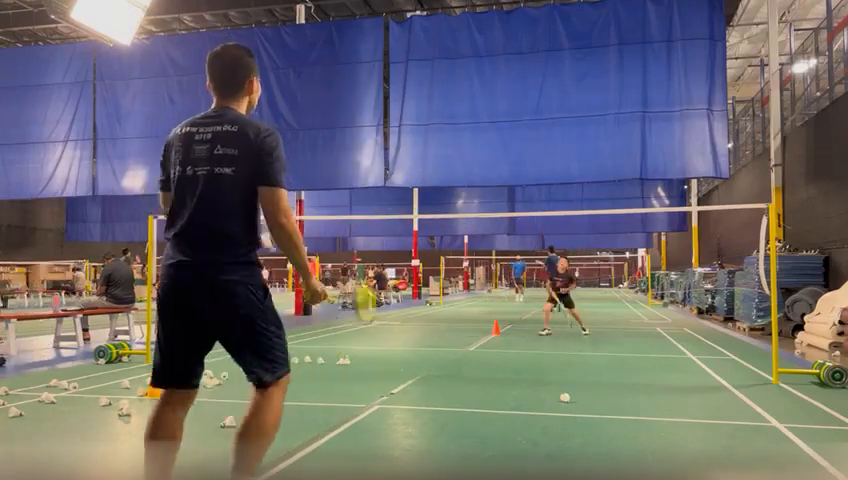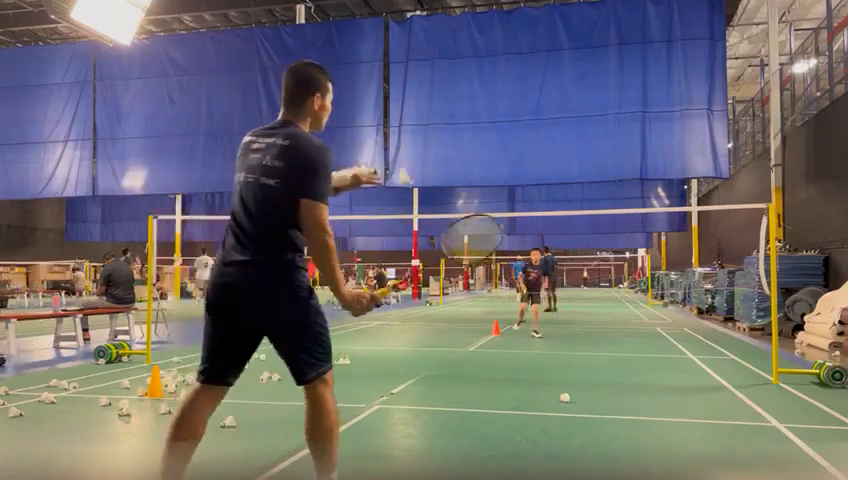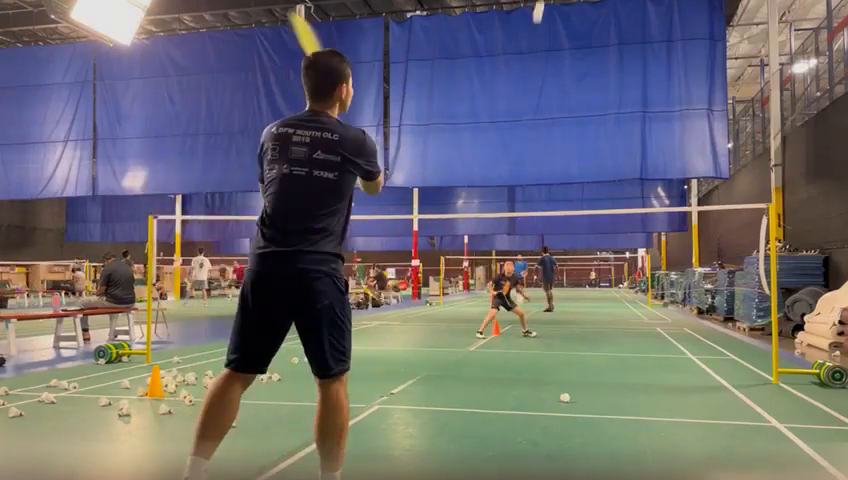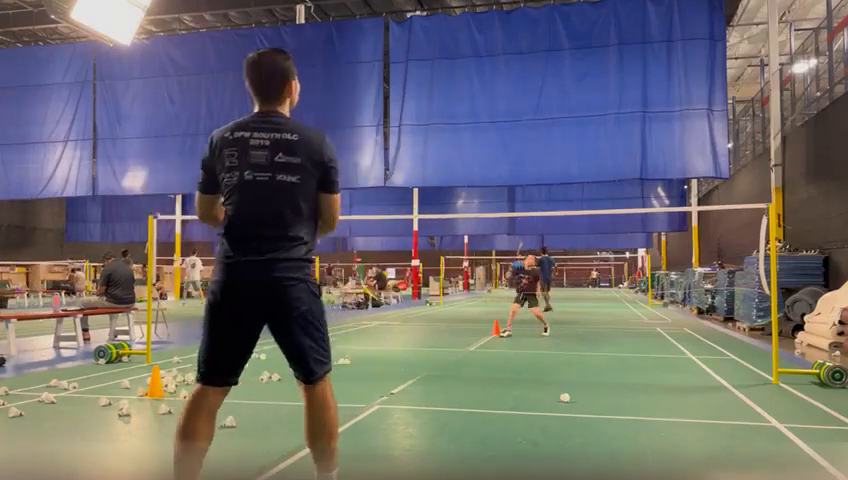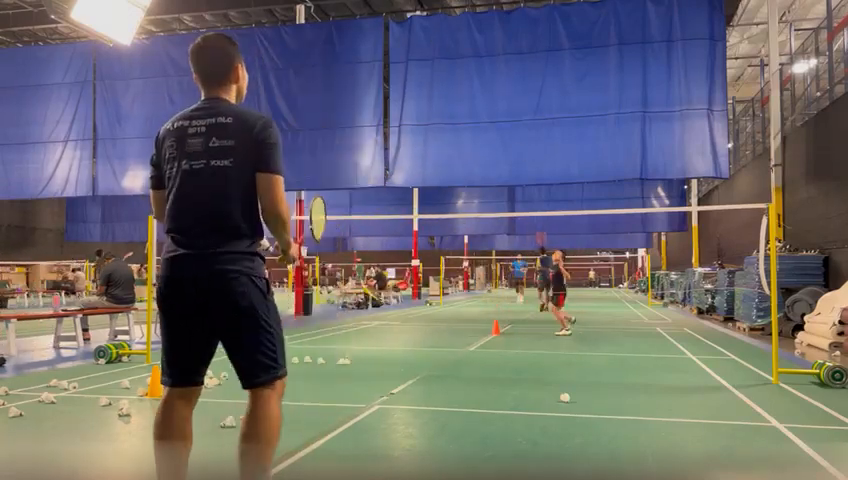
dt=0.4s
person 1, frame 1
left shoulder: (177, 136)
right shoulder: (260, 137)
right elbow: (279, 218)
right wrist: (308, 277)
left hip: (176, 276)
right hip: (233, 278)
left knee: (175, 394)
right knee: (273, 383)
person 1, frame 2
left shoulder: (250, 141)
right shoulder: (311, 150)
right elbow: (316, 229)
left wrist: (349, 180)
right wrist: (341, 291)
left hip: (228, 278)
right hip: (278, 281)
left knee: (209, 387)
right knee: (319, 383)
person 1, frame 3
left shoulder: (272, 133)
right shoulder: (355, 141)
right elbow: (374, 182)
right wrist: (357, 178)
left hip: (266, 267)
right hip: (318, 272)
left knee: (236, 373)
right knee: (332, 381)
person 1, frame 4
left shoulder: (220, 140)
right shoulder: (315, 143)
left elbow: (205, 212)
right elbow: (330, 219)
left hip: (232, 276)
right hip: (290, 277)
left knee: (210, 387)
right knee: (316, 383)
person 1, frame 5
left shoulder: (168, 132)
right shoulder: (257, 126)
left elbow: (159, 210)
right elbow: (274, 208)
right wrist: (286, 245)
left hip: (178, 272)
right hip: (237, 271)
left knee: (180, 391)
right knee: (267, 387)
